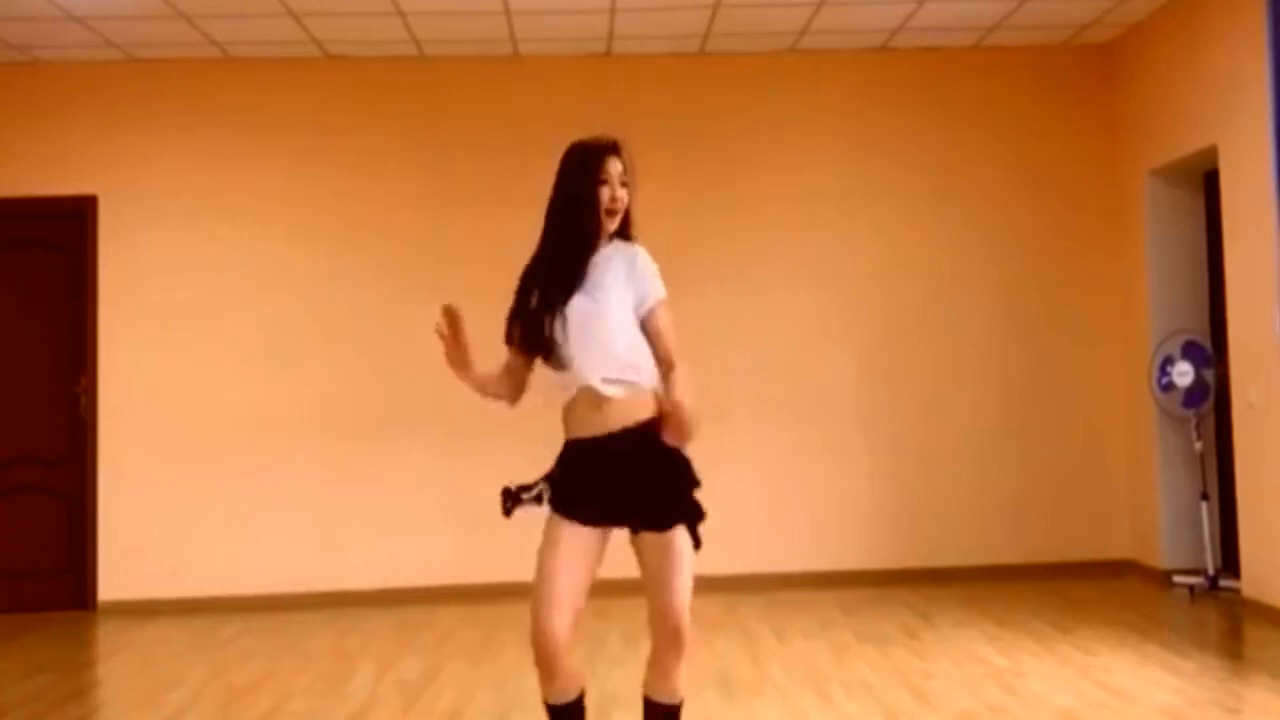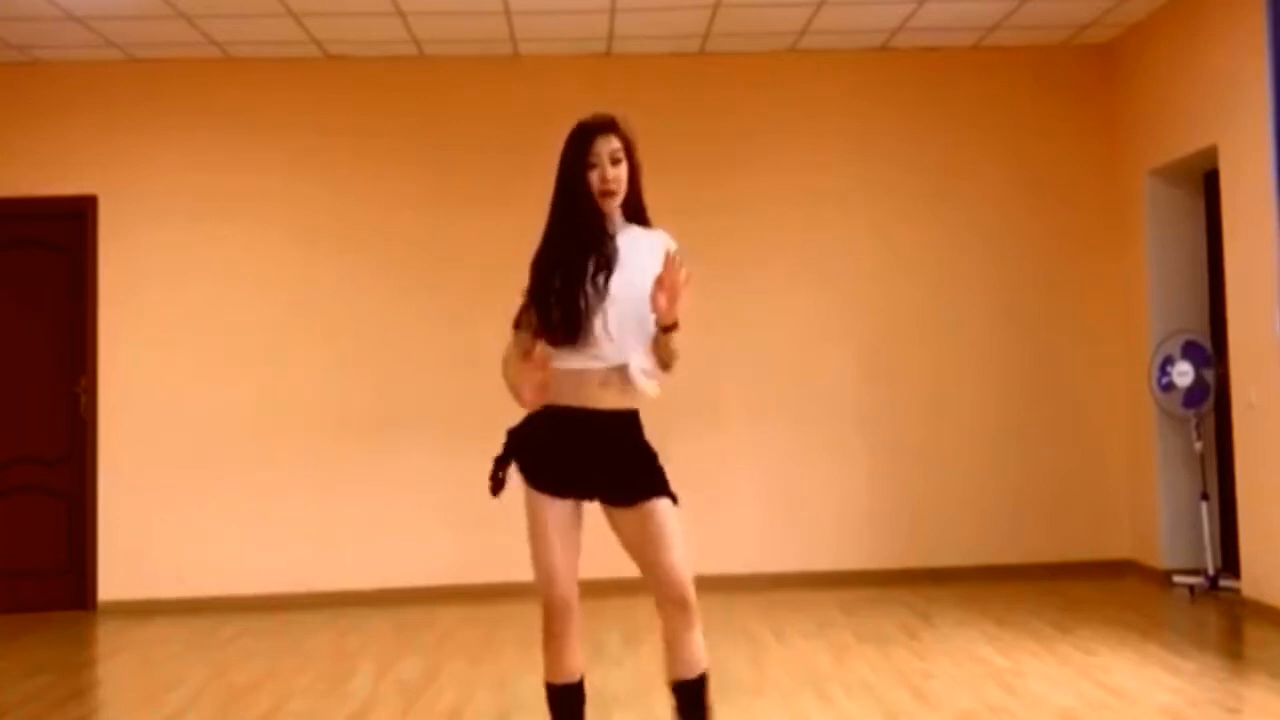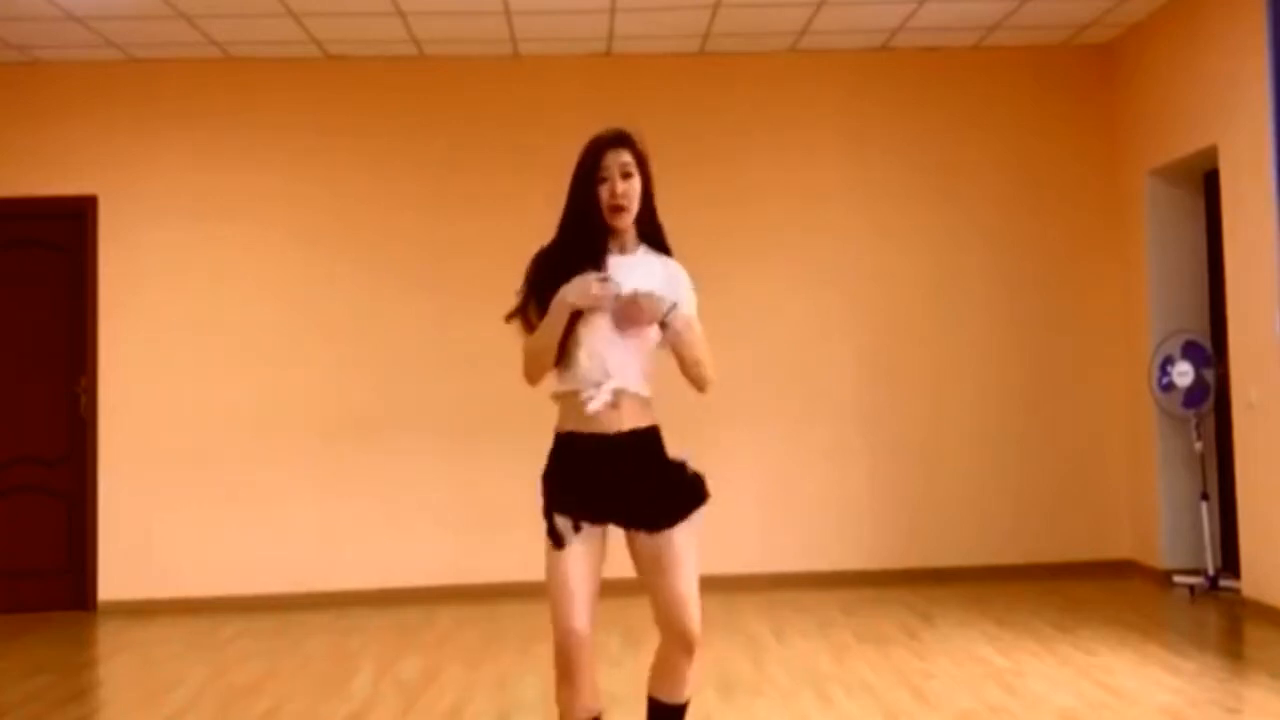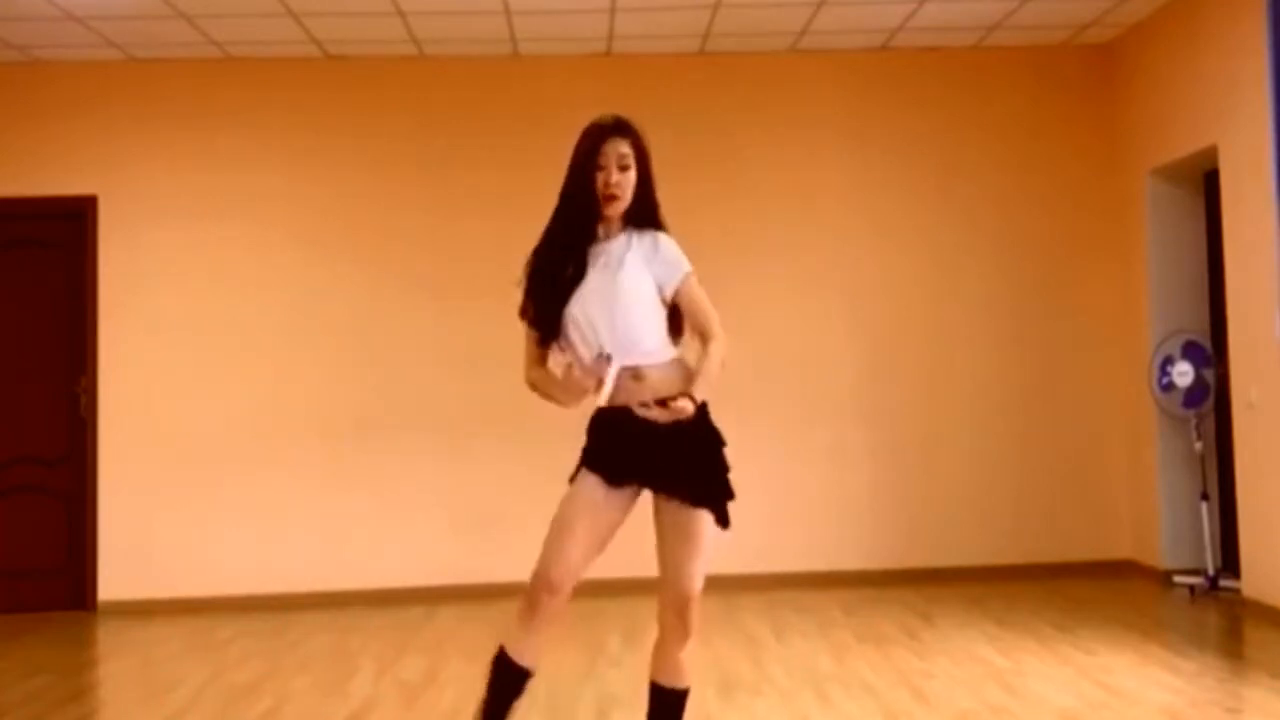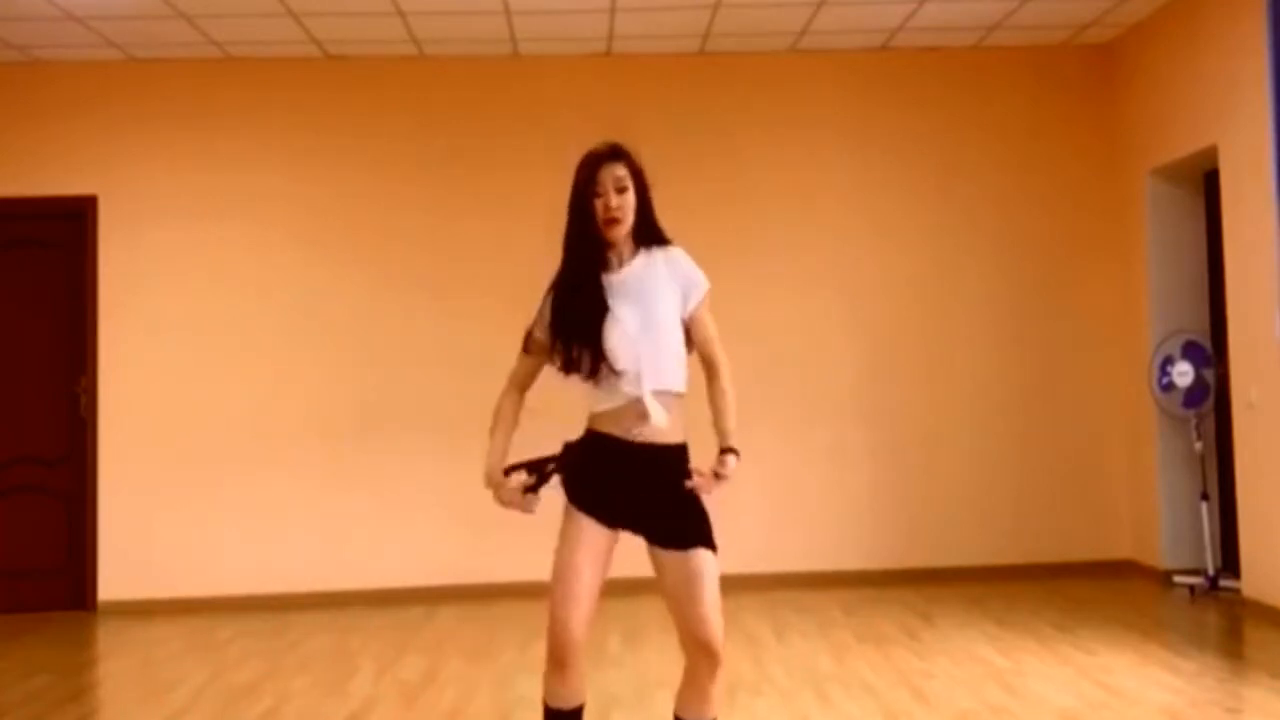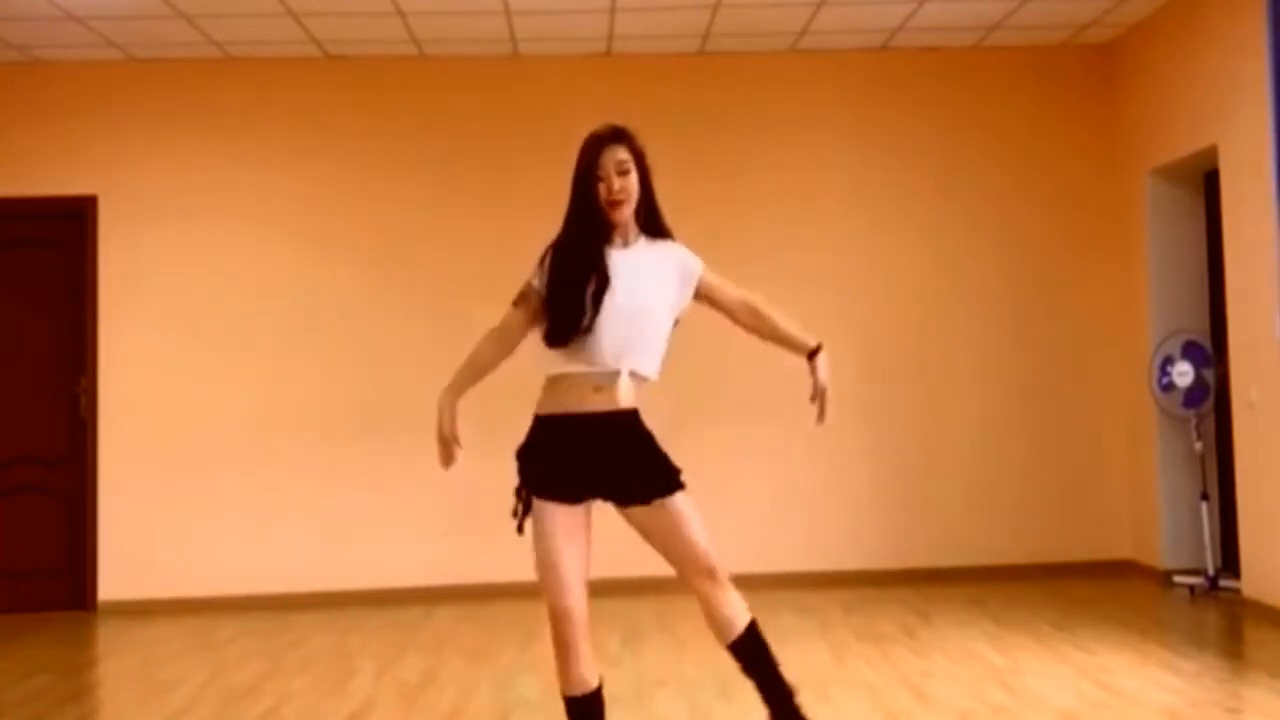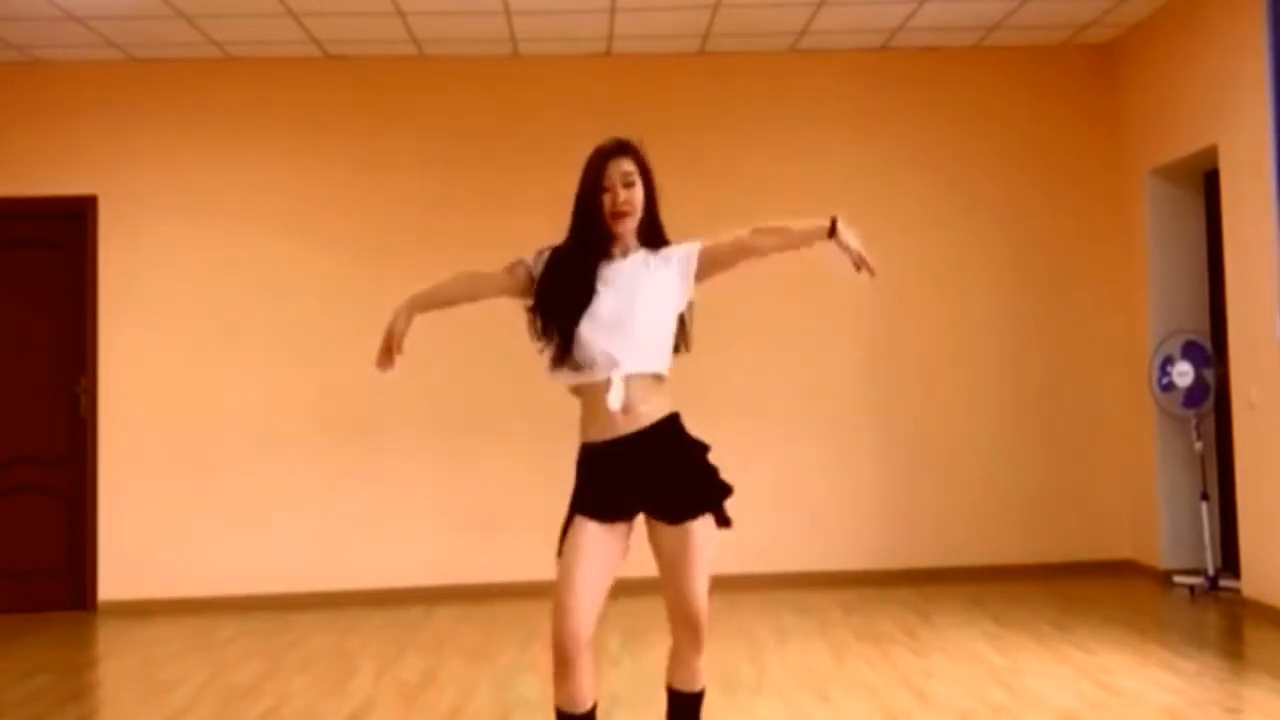
dt=0.5s
person 1, frame 1
left shoulder: (634, 264)
right shoulder: (544, 278)
left elbow: (673, 363)
right elbow: (511, 388)
left wrist: (679, 416)
right wrist: (469, 373)
left hip: (648, 459)
right hip: (582, 467)
left knee: (673, 635)
right knee: (548, 639)
person 1, frame 2
left shoulder: (657, 248)
right shoulder: (561, 257)
left elbow: (664, 362)
right elbow: (516, 353)
left wrist: (667, 321)
right wrist: (522, 383)
left hip: (618, 440)
right hip: (553, 438)
left knee: (678, 591)
right knee: (560, 609)
person 1, frame 3
left shoulder: (666, 272)
right shoulder: (563, 266)
left elbow: (704, 376)
right elbow: (533, 370)
left wrist: (664, 319)
right wrist: (564, 304)
left hip: (644, 460)
right hip: (575, 462)
left knee: (683, 635)
right knee: (571, 640)
person 1, frame 4
left shoulder: (654, 249)
right shoulder: (557, 260)
left elbow: (715, 337)
right elbow: (534, 366)
left wrist: (689, 397)
right wrist: (564, 388)
left hip: (682, 432)
right hip: (613, 438)
left knee: (680, 612)
right knee: (548, 585)
person 1, frame 5
left shoulder: (673, 266)
right shoulder: (569, 294)
left elbow: (715, 364)
right elbow: (517, 386)
left wrist: (728, 449)
right wrist: (494, 467)
left hip: (669, 472)
right hip: (598, 468)
left knee: (707, 649)
right knee: (565, 638)
person 1, frame 6
left shoulder: (669, 259)
right shoulder: (565, 260)
left elbow: (744, 308)
right elbow: (507, 332)
left wrist: (811, 351)
right wrist: (450, 396)
left hip: (622, 437)
right hip: (553, 443)
left knee: (706, 572)
right knee: (566, 618)
person 1, frame 7
left shoulder: (674, 265)
right shoulder: (562, 268)
left elbow: (755, 241)
right elbow: (479, 282)
left wrist: (833, 230)
right wrist: (409, 308)
left hip: (669, 454)
right hip: (602, 469)
left knee: (691, 622)
right knee: (570, 641)
